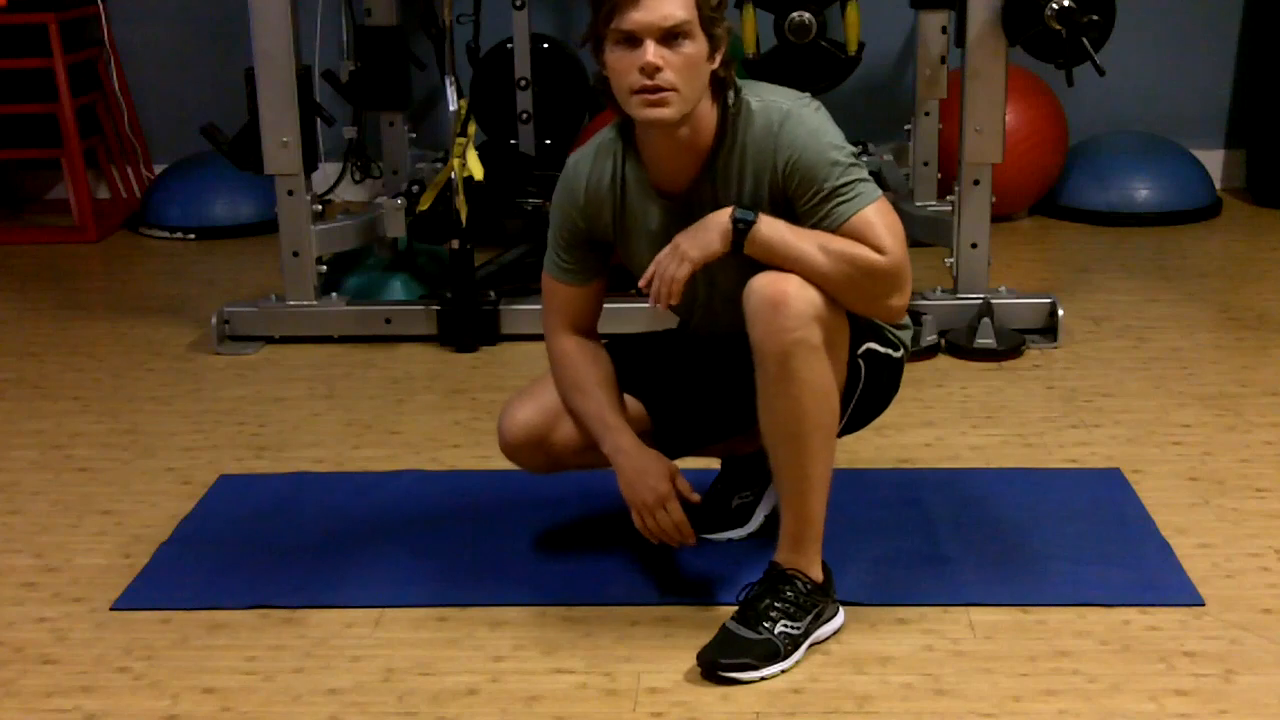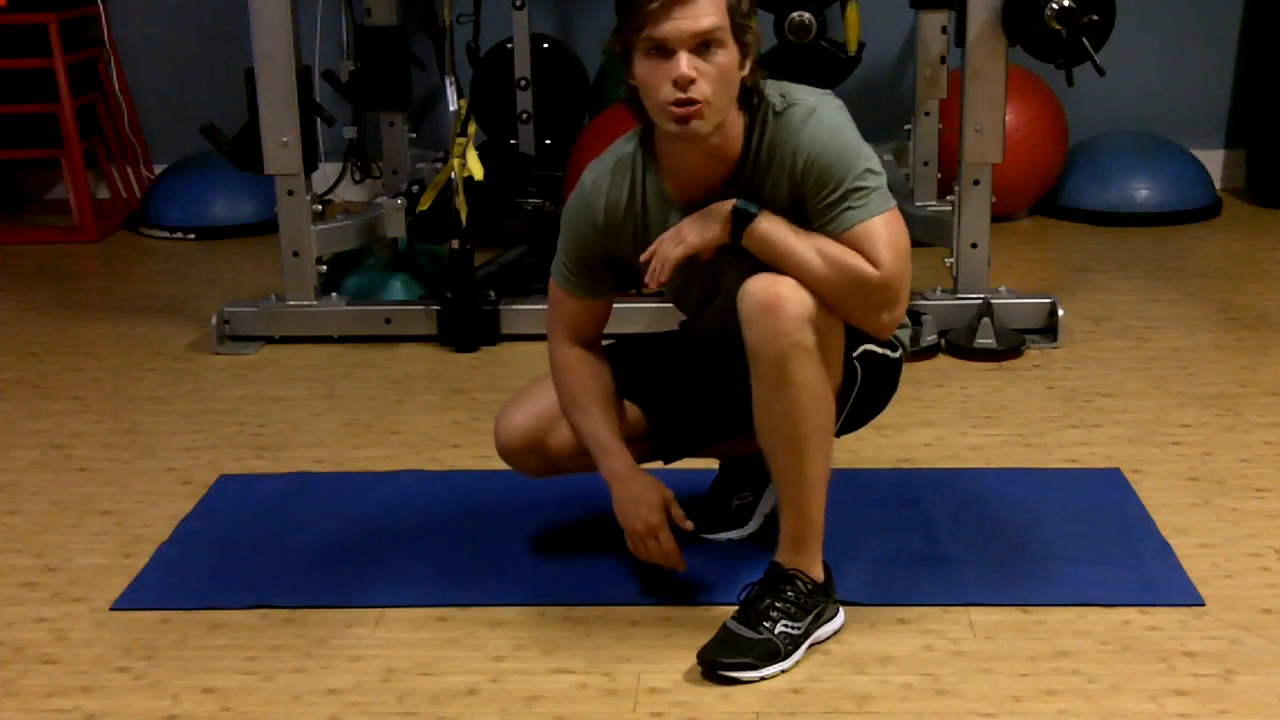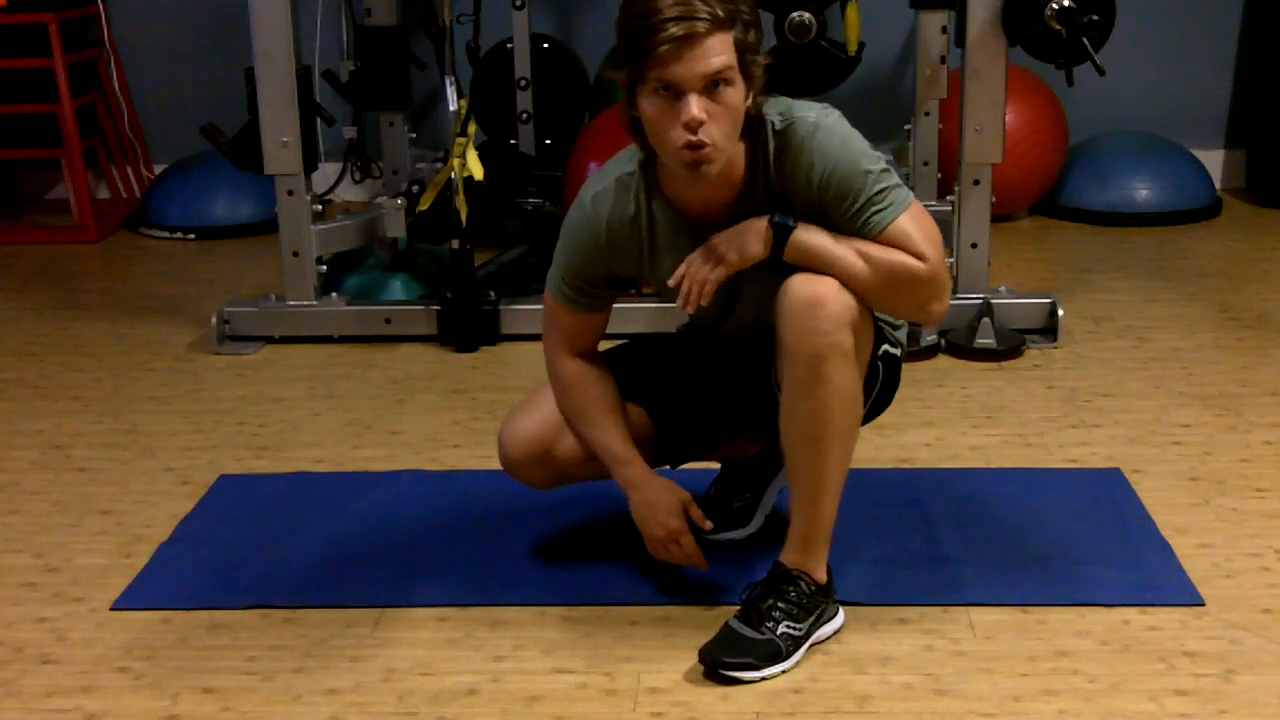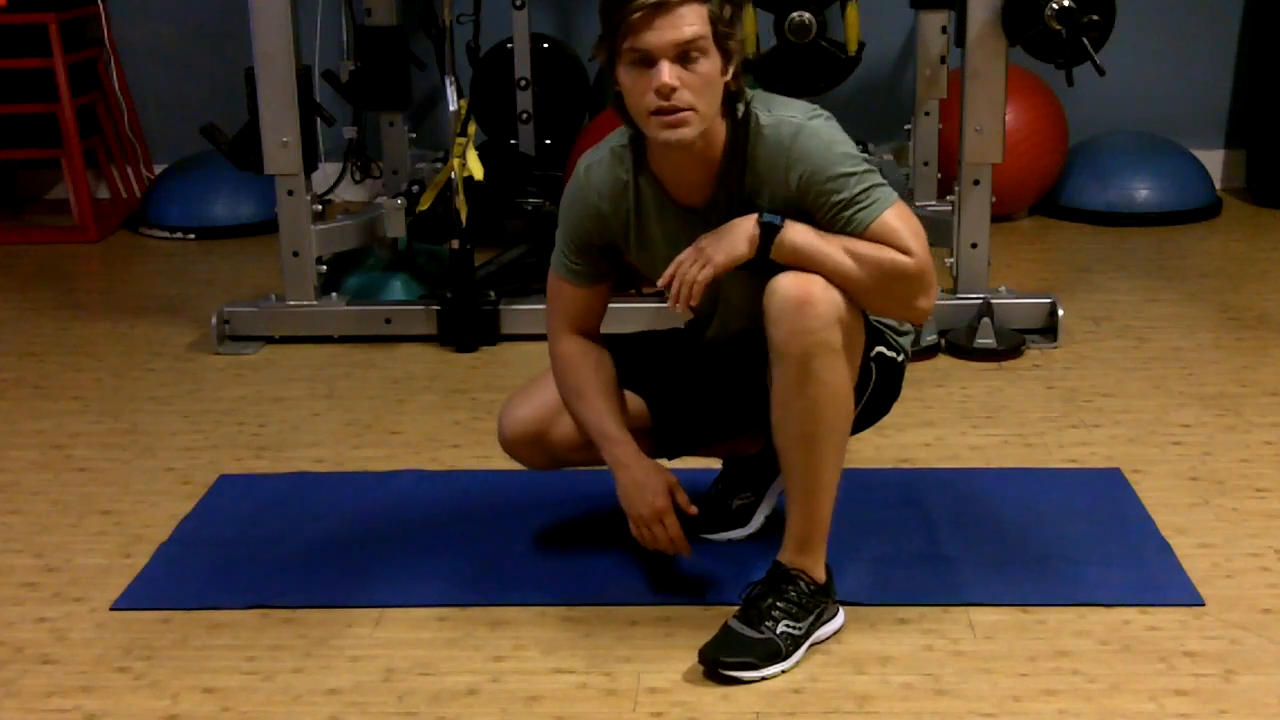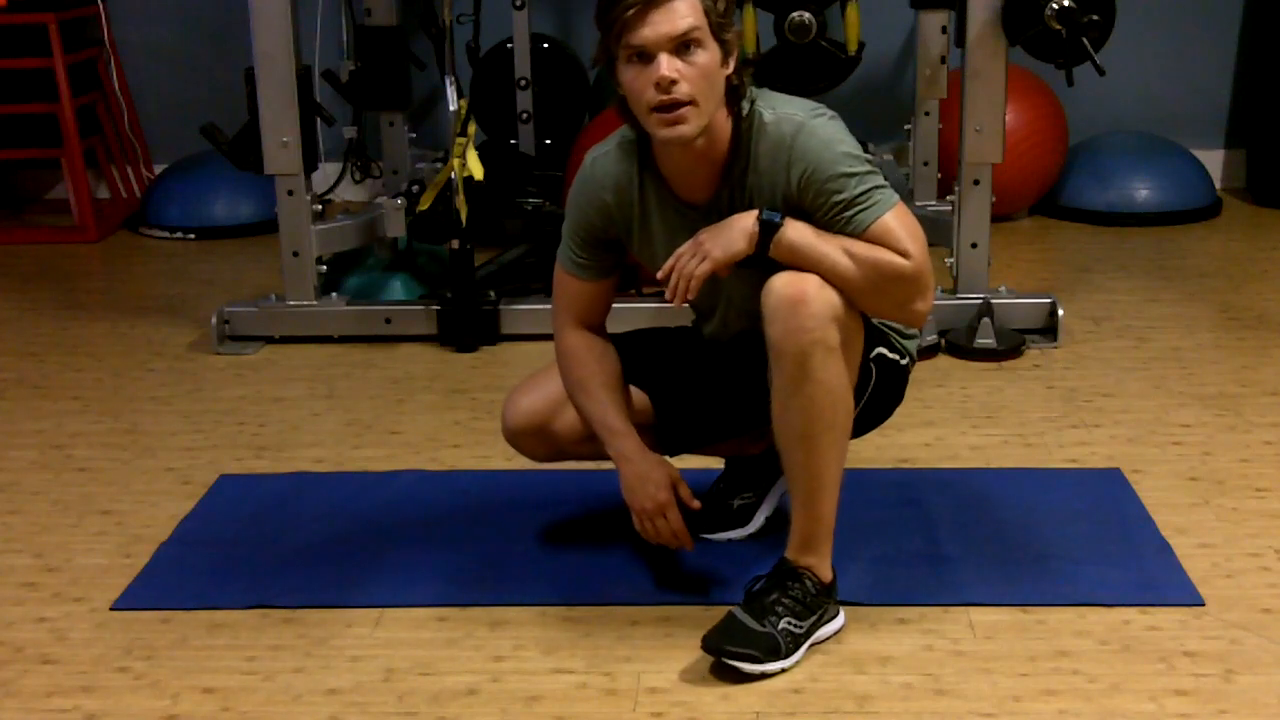
dt=0.7s
person 1, frame 1
left shoulder: (787, 128)
right shoulder: (589, 178)
left elbow: (891, 286)
right elbow: (569, 329)
left wrist: (739, 225)
right wrist: (628, 450)
left hip: (843, 354)
right hip: (714, 354)
left knee: (779, 297)
right knee: (528, 433)
left ankle: (803, 582)
right ankle: (752, 451)
person 1, frame 2
left shoulder: (810, 128)
right shoulder: (605, 191)
left elbow: (885, 303)
right elbow: (573, 340)
left wrist: (741, 218)
right wrist: (623, 473)
left hip: (838, 358)
right hip: (720, 357)
left knee: (773, 299)
right knee: (524, 438)
left ankle: (805, 583)
right ankle: (750, 452)
person 1, frame 3
left shoulder: (815, 144)
right shoulder: (605, 210)
left elbow: (929, 292)
right elbow: (569, 351)
left wrist: (777, 232)
right wrist: (640, 480)
left hip: (835, 355)
right hip: (712, 360)
left knee: (815, 298)
right knee: (527, 450)
left ankle: (806, 582)
right ankle: (753, 451)
person 1, frame 4
left shoulder: (799, 142)
right shoulder: (600, 182)
left elbow: (917, 289)
right elbow: (572, 332)
left wrist: (766, 232)
right wrist: (629, 460)
left hip: (844, 357)
right hip: (722, 356)
left knee: (801, 296)
right knee: (527, 429)
left ankle: (805, 583)
right ankle: (755, 453)
person 1, frame 5
left shoulder: (803, 140)
right shoulder: (606, 177)
left elbow: (914, 291)
right elbow: (579, 326)
left wrist: (764, 228)
right wrist: (632, 453)
left hip: (849, 359)
right hip: (725, 356)
left knee: (798, 296)
right knee: (530, 420)
left ankle: (808, 581)
right ankle: (758, 453)
